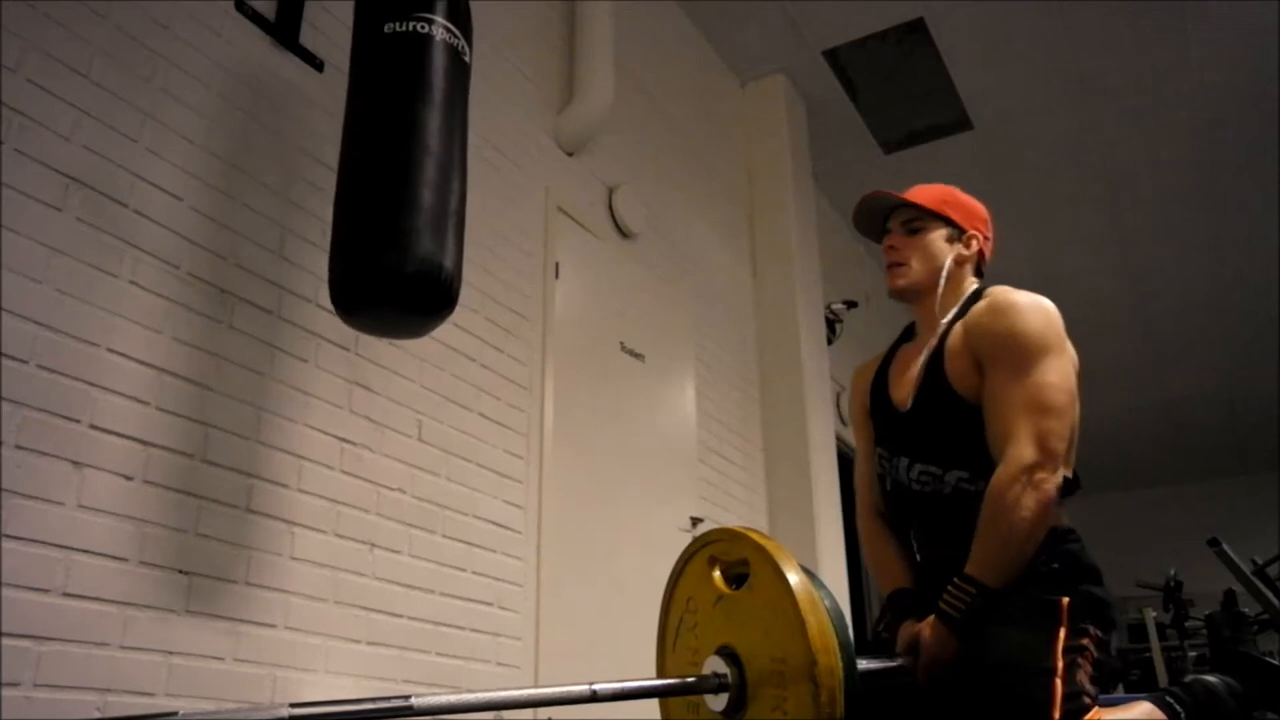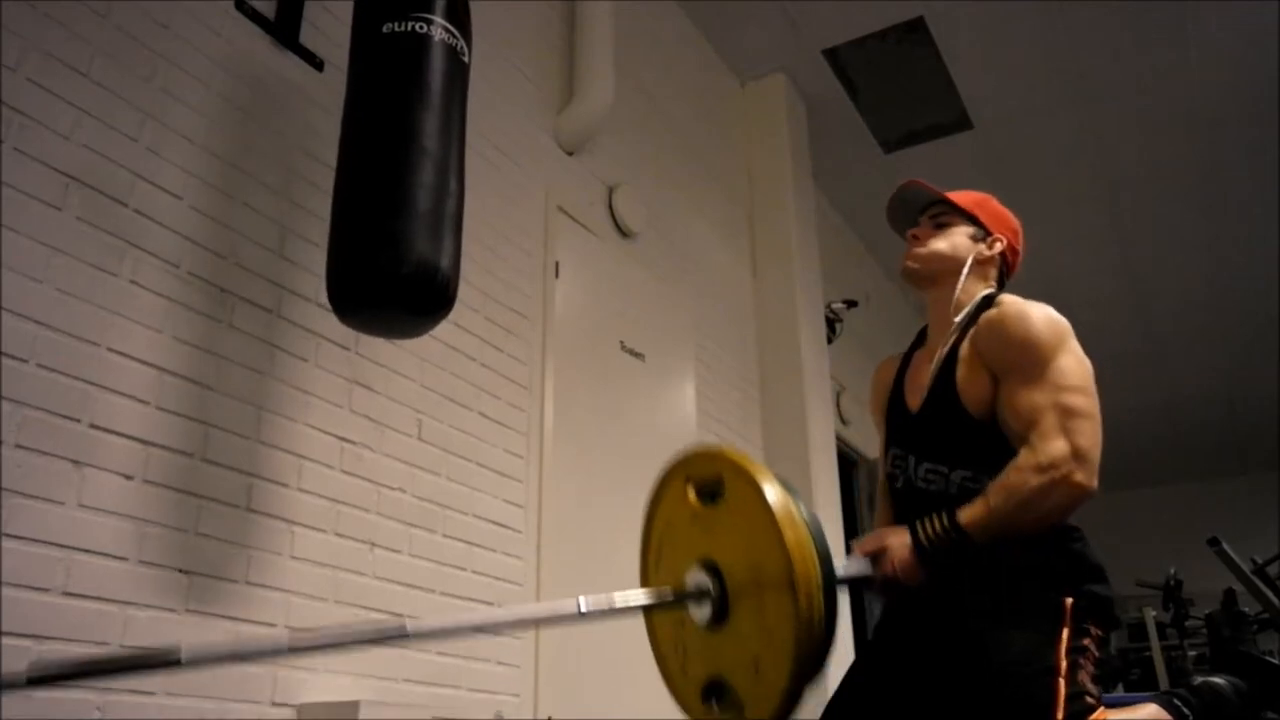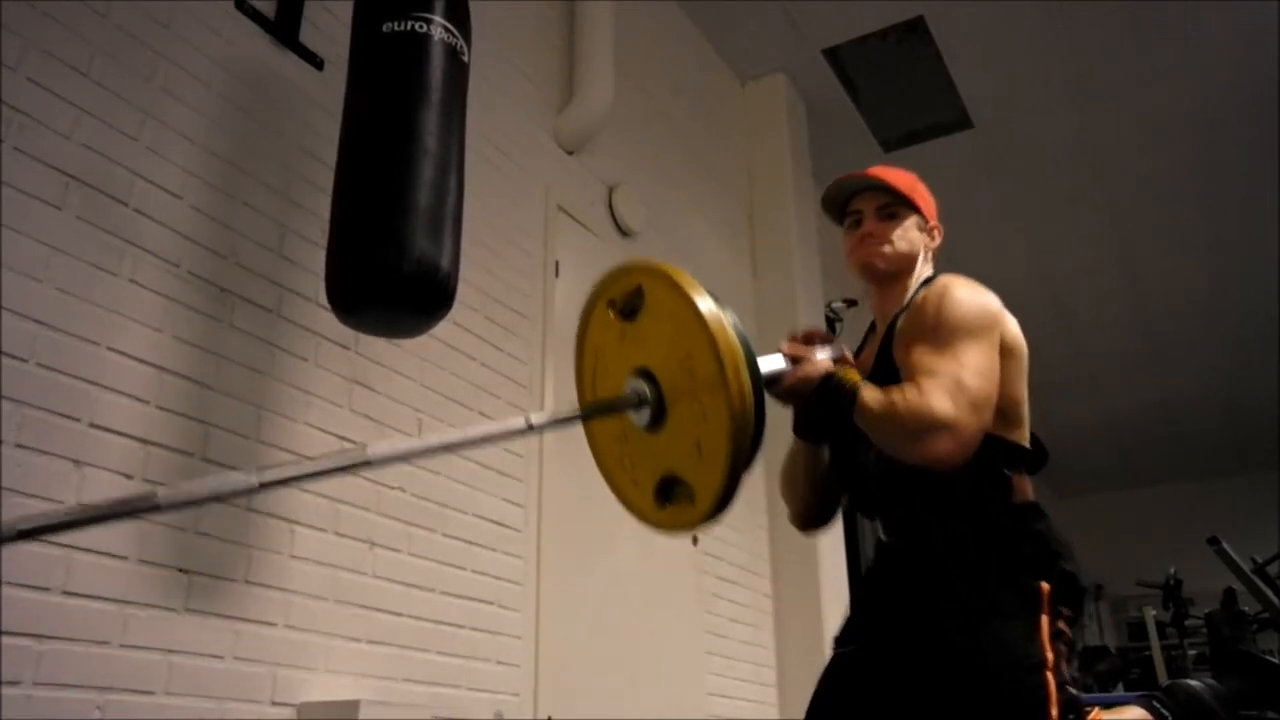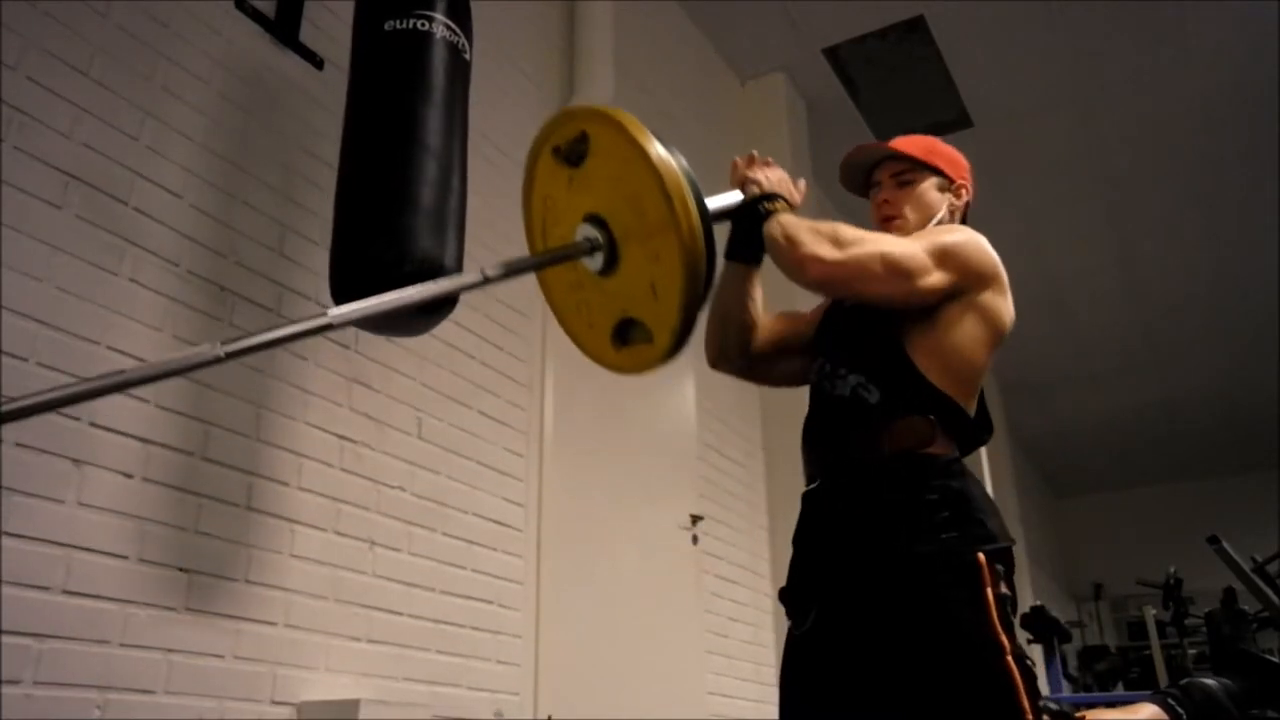
dt=1s
person 1, frame 1
left shoulder: (1011, 319)
right shoulder: (873, 379)
left elbow: (1034, 474)
right elbow: (873, 511)
left wrist: (958, 612)
right wrist: (906, 609)
left hip: (1031, 589)
right hip: (933, 596)
person 1, frame 2
left shoulder: (1020, 328)
right shoulder: (893, 376)
left elbow: (1066, 467)
left wrist: (931, 543)
right wrist: (893, 543)
left hip: (1035, 591)
right hip: (938, 598)
person 1, frame 3
left shoulder: (957, 304)
right shoulder: (862, 358)
left elbow: (940, 434)
right elbow: (809, 506)
left wrist: (836, 388)
right wrist: (811, 408)
left hip: (998, 574)
right hip: (906, 581)
person 1, frame 4
left shoulder: (962, 256)
right shoulder: (844, 313)
left elbow: (826, 256)
right elbow: (732, 349)
left wrist: (772, 205)
right wrist: (745, 235)
left hip: (931, 530)
right hip: (832, 542)
